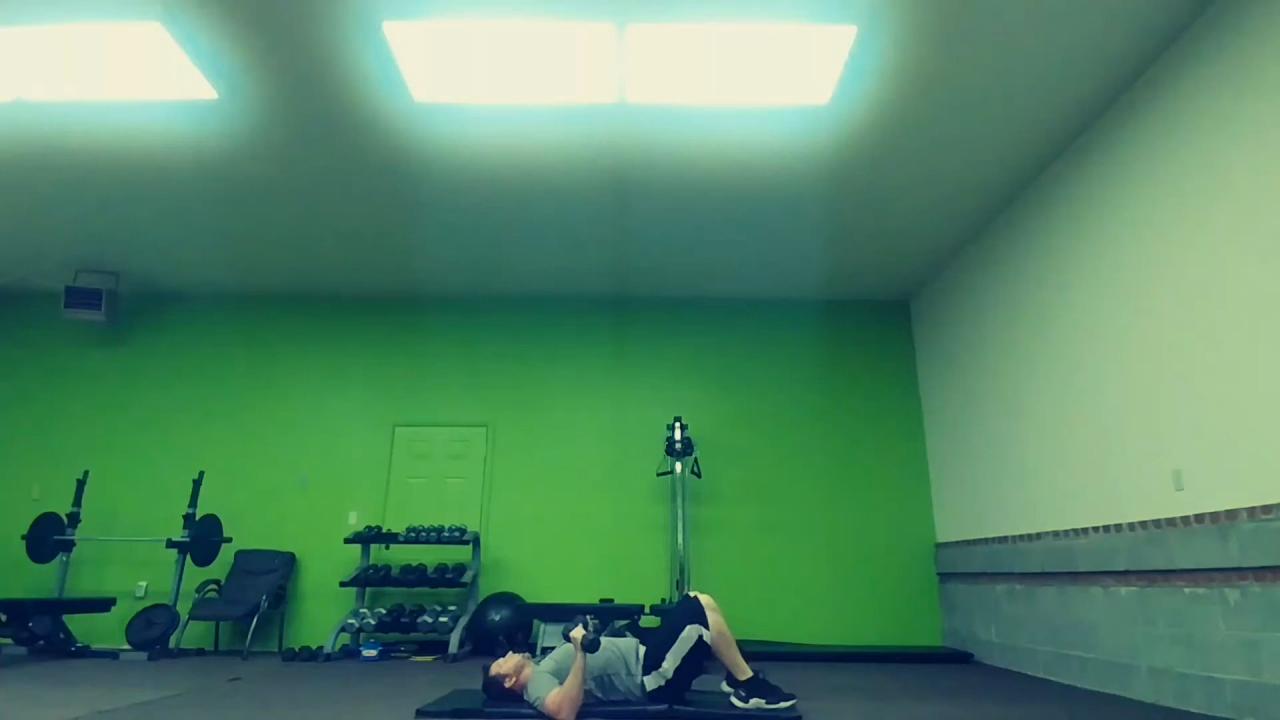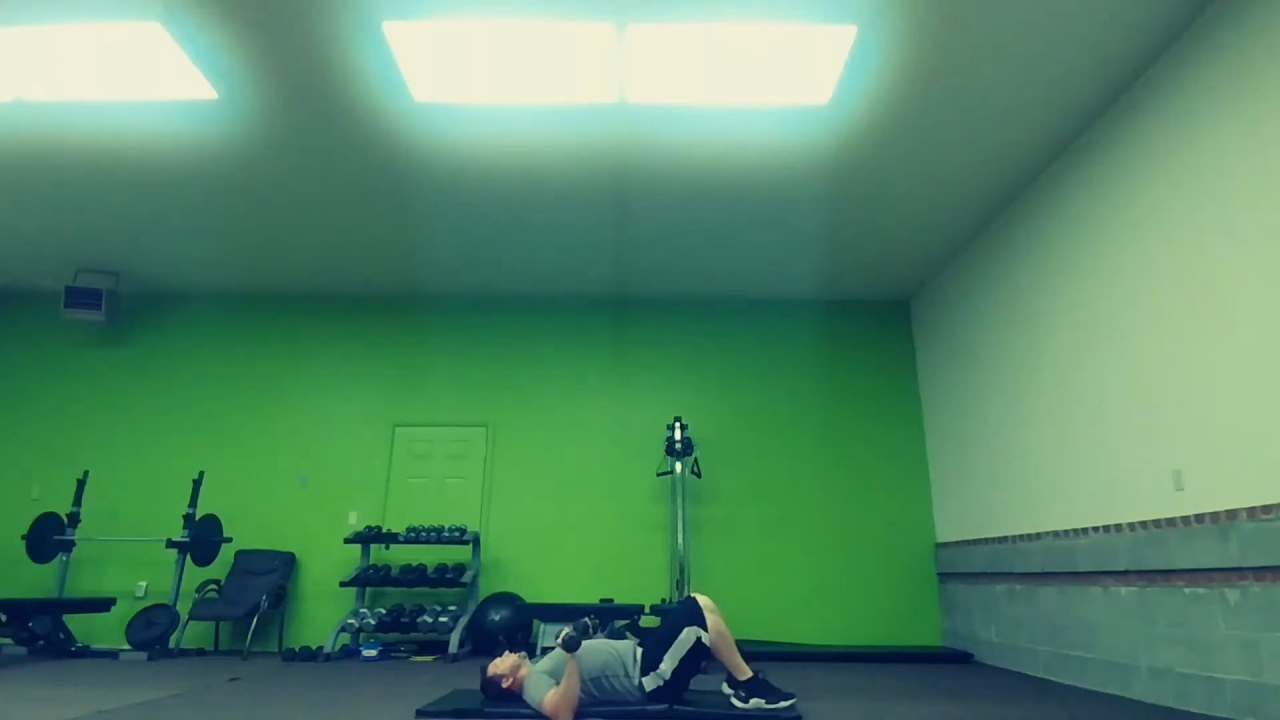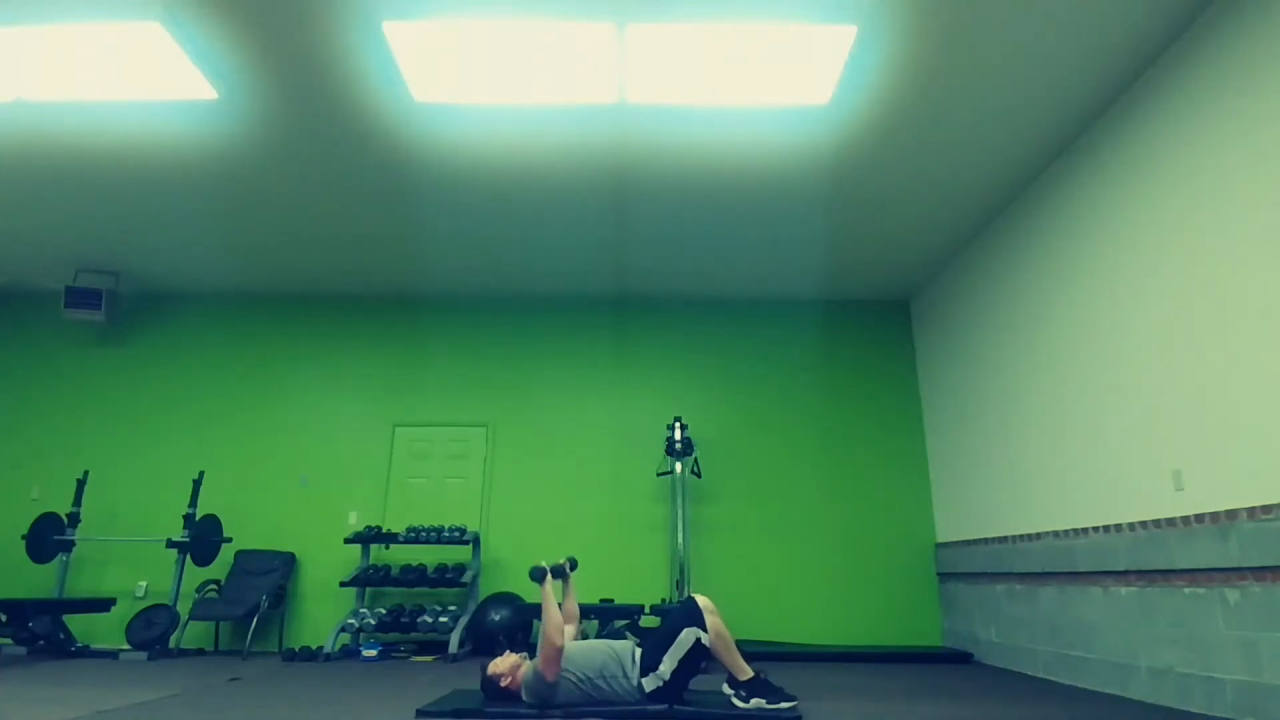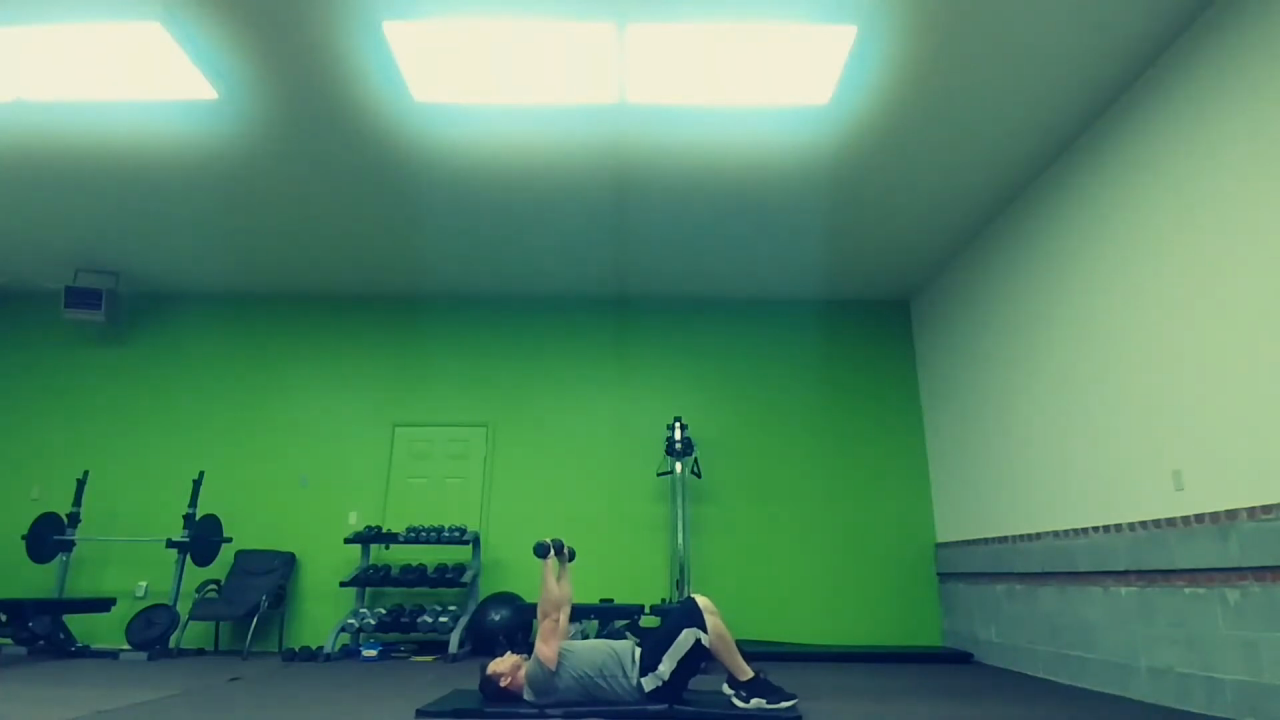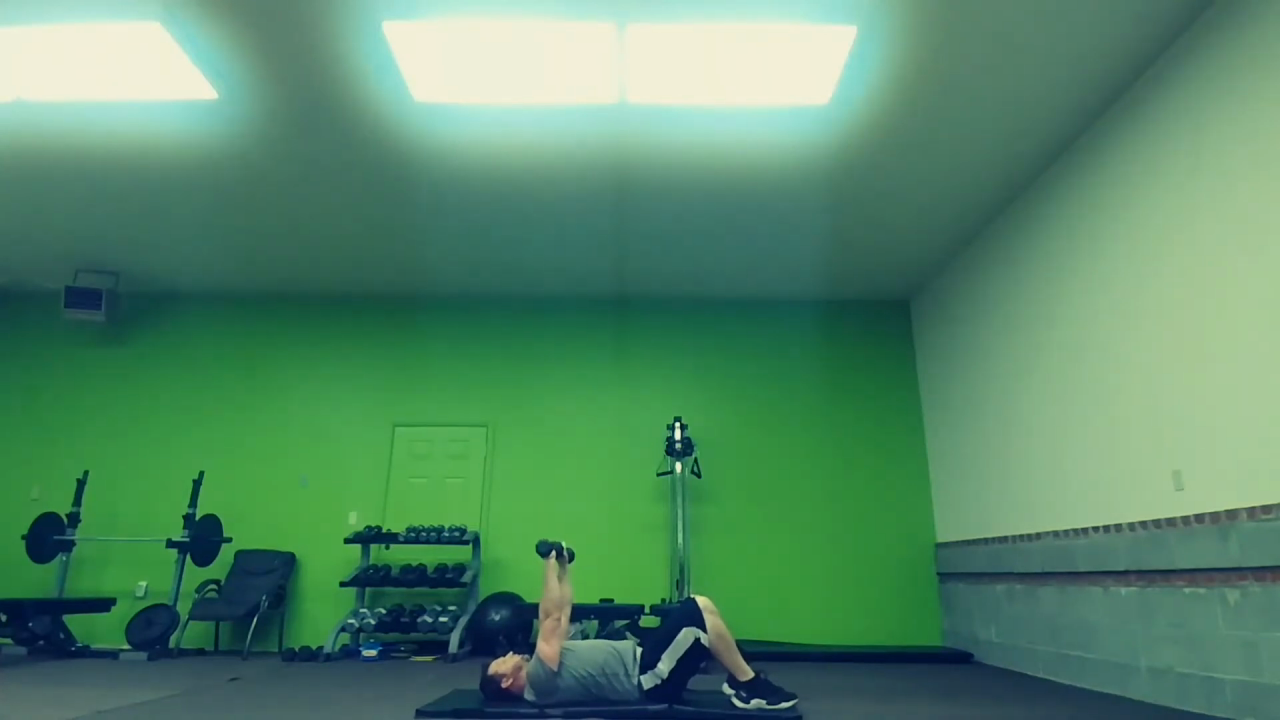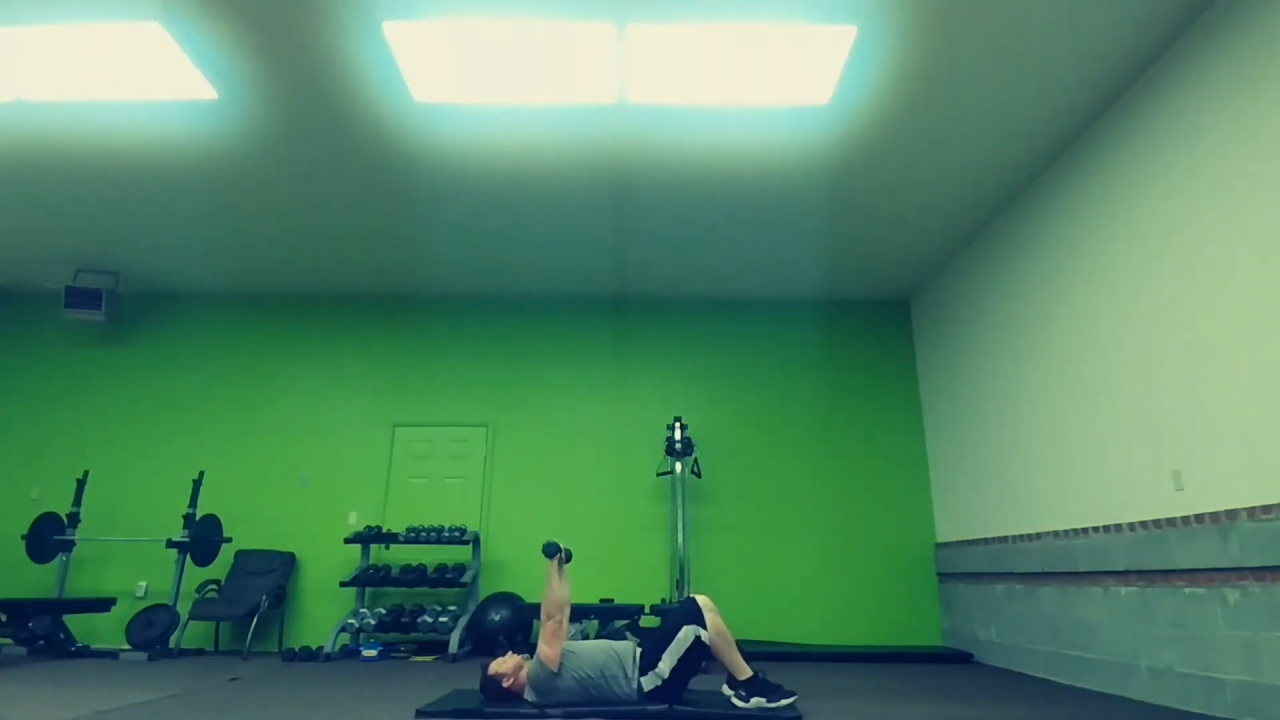
dt=0.7s
person 1, frame 1
left shoulder: (543, 670)
right shoulder: (536, 684)
left wrist: (582, 643)
right wrist: (581, 653)
left hip: (643, 657)
right hip: (650, 678)
left knee: (699, 602)
right knee: (701, 612)
left ankle: (738, 678)
right ankle: (749, 688)
person 1, frame 2
left shoulder: (541, 670)
right shoulder: (533, 684)
left wrist: (581, 640)
right wrist: (572, 656)
left hip: (640, 659)
right hip: (648, 680)
left knee: (699, 605)
right knee: (700, 614)
left ankle: (739, 680)
right ankle: (749, 688)
person 1, frame 3
left shoulder: (544, 666)
right shoulder: (535, 685)
left elbow: (570, 625)
right elbow: (556, 640)
left wrist: (567, 582)
right wrist: (546, 588)
left hip: (640, 660)
right hip: (647, 679)
left knee: (699, 605)
right knee: (699, 613)
left ankle: (742, 682)
right ankle: (748, 687)
person 1, frame 4
left shoulder: (545, 668)
right shoulder: (539, 681)
left elbow: (562, 612)
right elbow: (549, 618)
left wrist: (564, 565)
right wrist: (547, 564)
left hip: (642, 668)
right hip: (647, 680)
left knee: (697, 608)
right knee: (698, 612)
left ankle: (742, 681)
right ankle: (749, 686)
person 1, frame 5
left shoulder: (544, 668)
right shoulder: (540, 680)
left elbow: (563, 614)
right elbow: (551, 618)
left wrist: (563, 567)
right wrist: (549, 565)
left hip: (642, 664)
right hip: (647, 679)
left knee: (699, 606)
right knee: (699, 611)
left ankle: (741, 681)
right ankle: (750, 687)
person 1, frame 6
left shoulder: (542, 672)
right shoulder: (540, 680)
left elbow: (562, 617)
right elbow: (553, 619)
left wrist: (561, 568)
right wrist: (552, 566)
left hip: (639, 663)
right hip: (646, 680)
left knee: (697, 607)
right knee: (699, 608)
left ankle: (740, 680)
right ankle: (749, 684)
